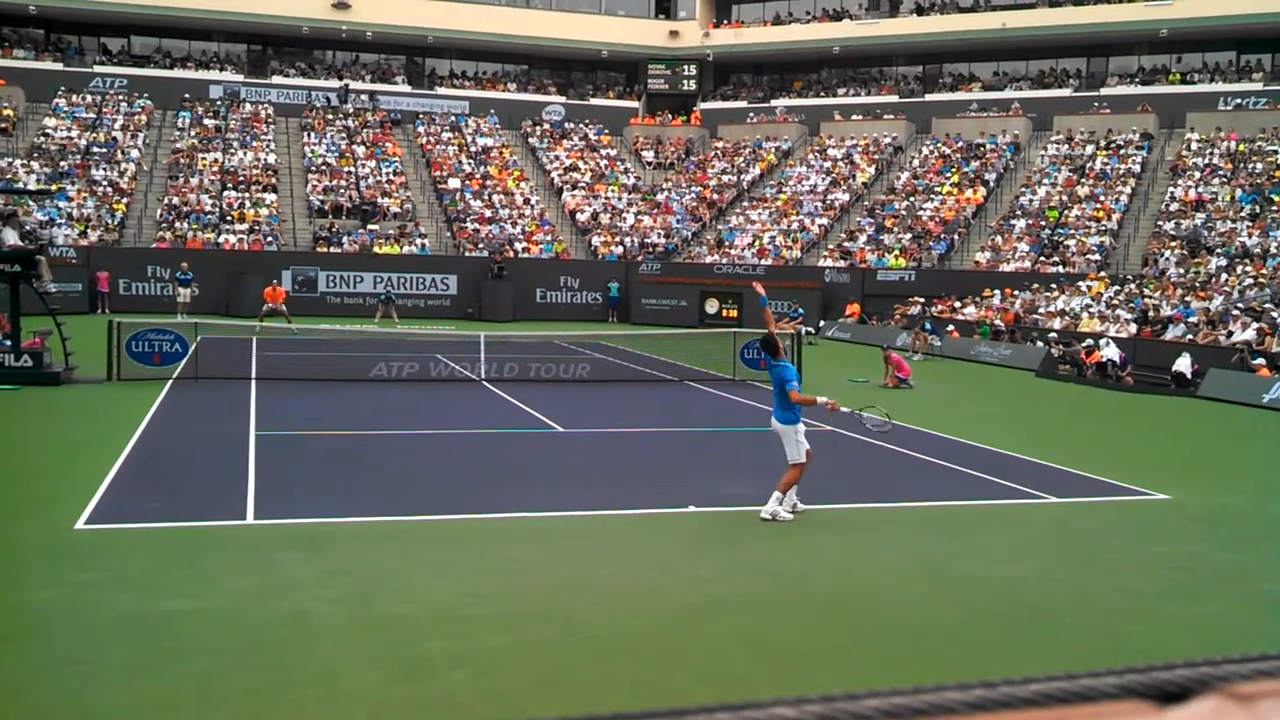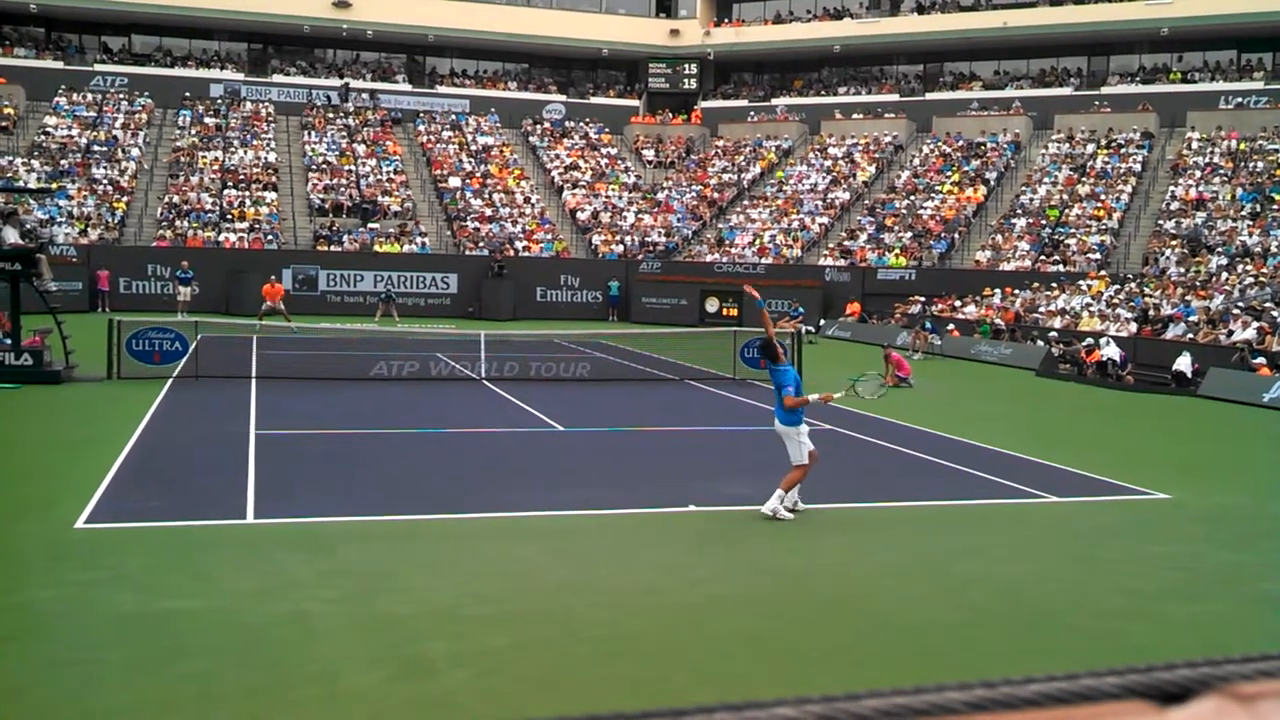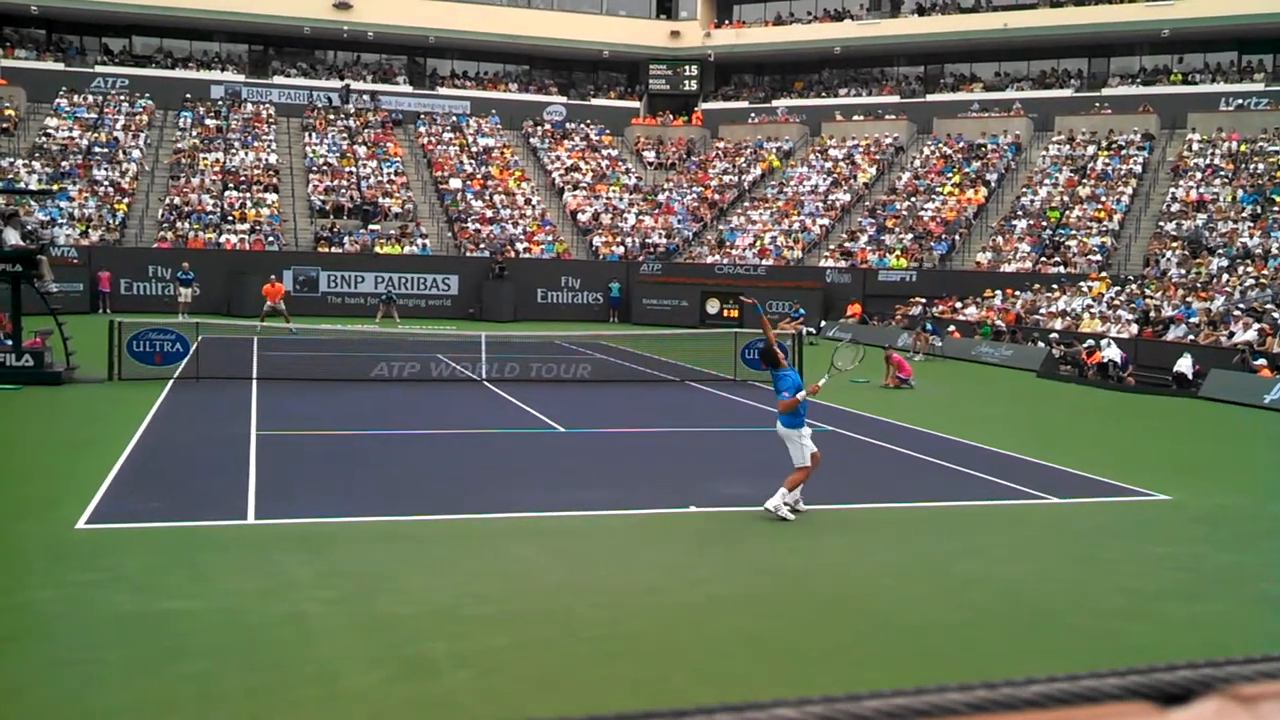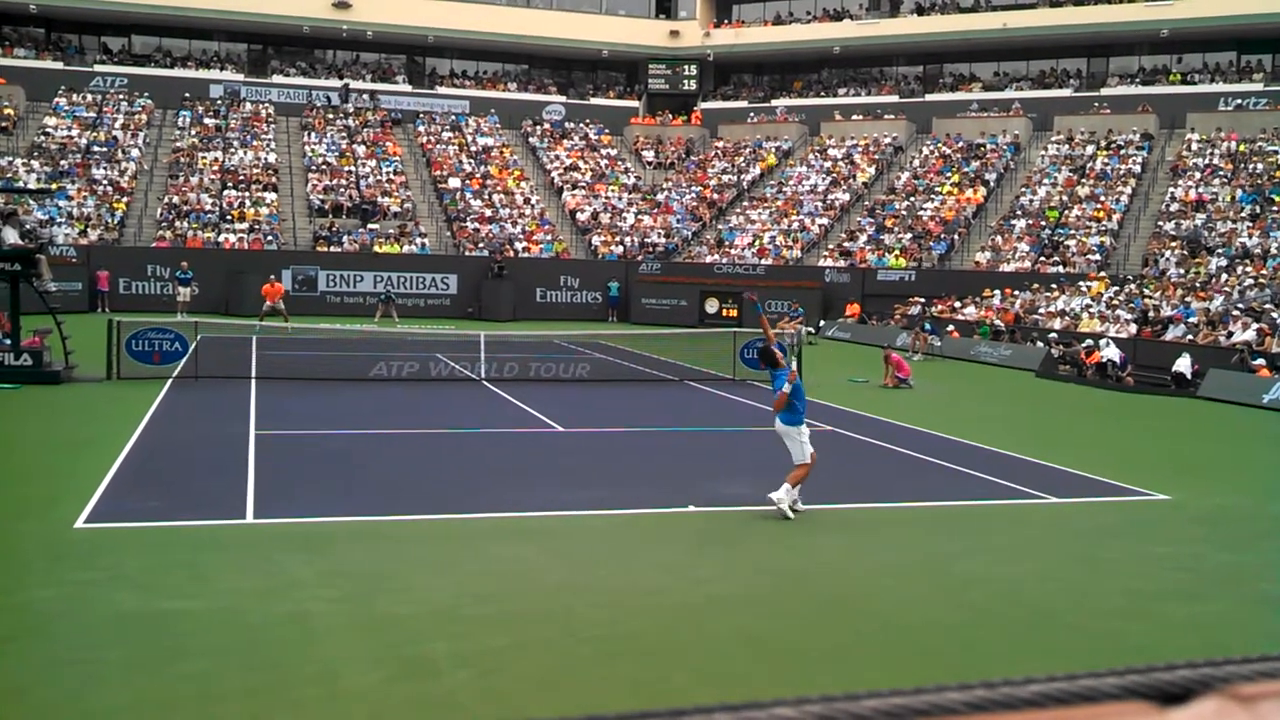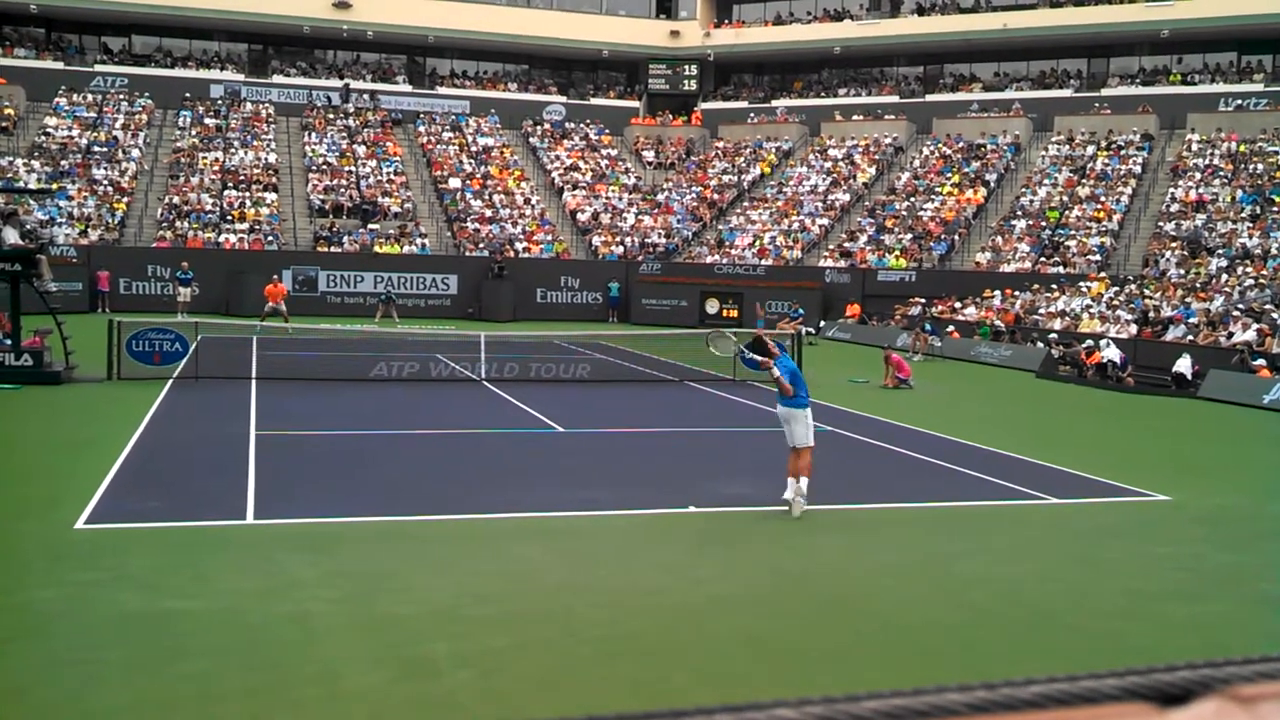
dt=0.1s
person 1, frame 1
left shoulder: (771, 360)
right shoulder: (786, 371)
left elbow: (771, 327)
right elbow: (796, 398)
left wrist: (763, 299)
right wrist: (823, 402)
left hip: (781, 419)
right hip: (788, 423)
left knee: (805, 456)
right knee: (797, 466)
left ankle: (790, 501)
right ankle: (771, 507)
person 1, frame 2
left shoulder: (773, 362)
right shoulder: (787, 375)
left elbow: (769, 329)
right elbow: (789, 403)
left wrist: (759, 301)
right wrist: (816, 398)
left hip: (788, 422)
right hip: (791, 424)
left knee: (810, 456)
right knee: (800, 468)
left ankle: (790, 499)
right ankle: (772, 505)
person 1, frame 3
left shoulder: (776, 366)
right shoulder: (786, 379)
left elbow: (769, 334)
right elbow: (783, 409)
left wrist: (758, 308)
right wrist: (804, 394)
left hip: (793, 426)
right hip: (793, 428)
left knee: (814, 457)
right knee: (803, 470)
left ankle: (792, 498)
right ankle: (776, 501)
person 1, frame 4
left shoulder: (775, 365)
right shoulder: (781, 378)
left elbow: (769, 334)
right elbow: (777, 407)
left wrist: (758, 307)
right wrist: (789, 385)
left hip: (790, 423)
right hip: (792, 425)
left knee: (809, 459)
right knee: (804, 467)
left ankle: (791, 497)
right ankle: (781, 494)
person 1, frame 5
left shoulder: (772, 356)
right shoulder: (783, 365)
right elbow: (789, 393)
right wrist: (774, 371)
left hip: (785, 409)
right hip: (799, 409)
left knee: (795, 451)
right knee: (805, 452)
left ankle: (790, 491)
right ankle: (800, 488)
